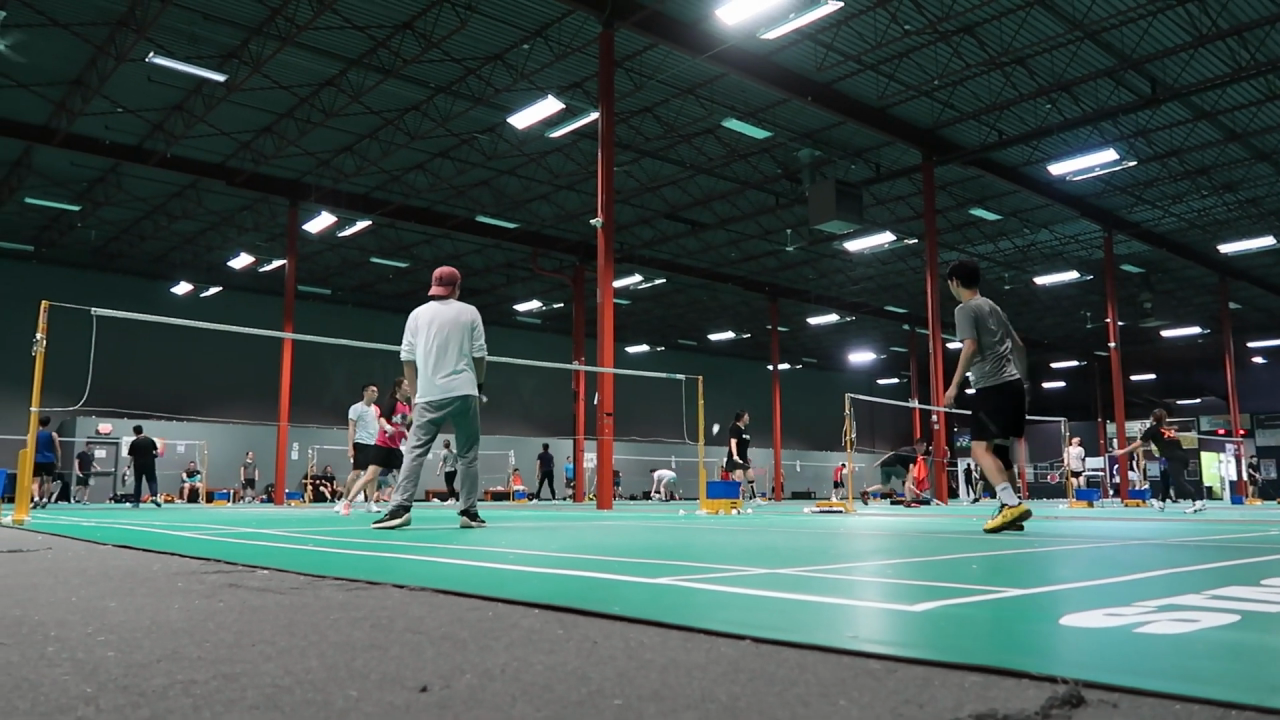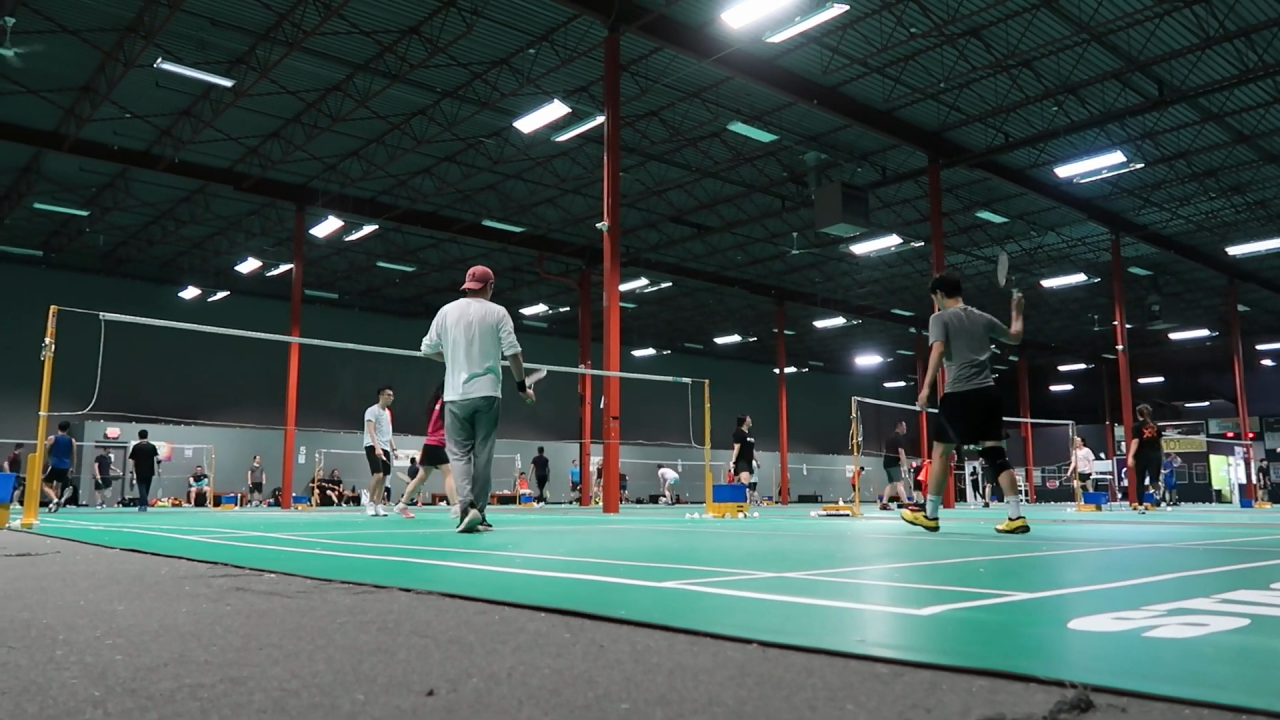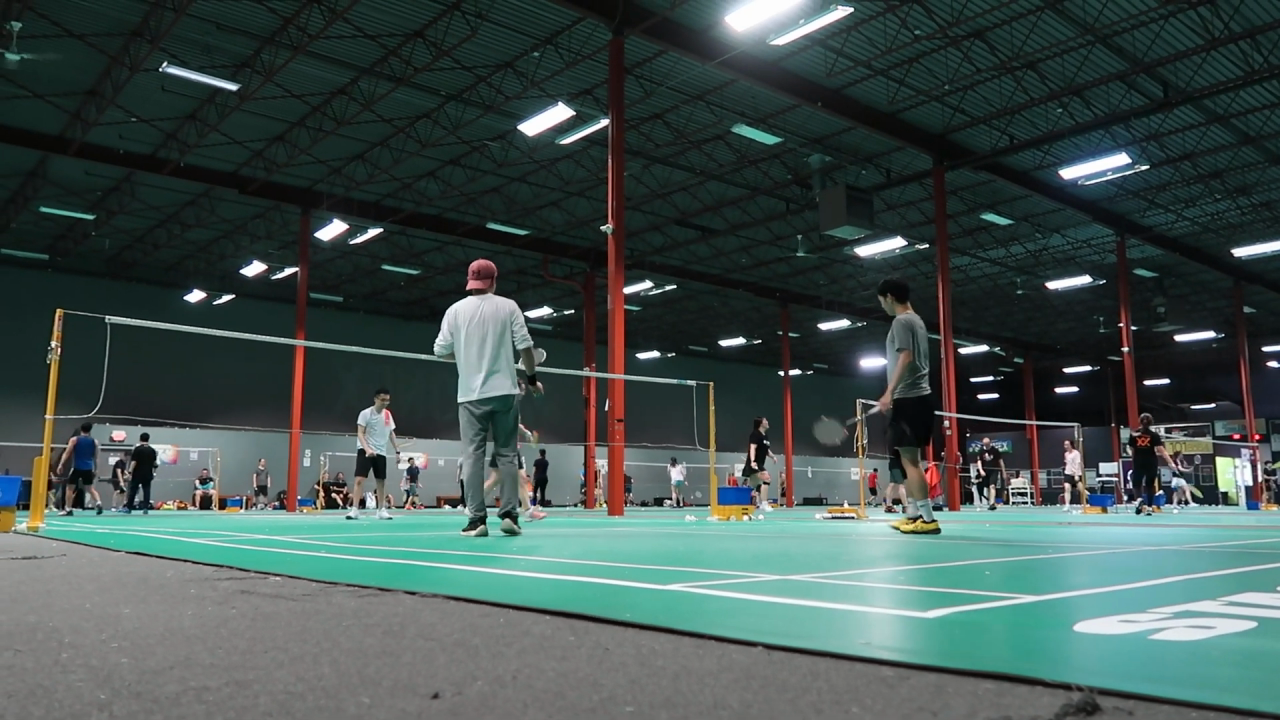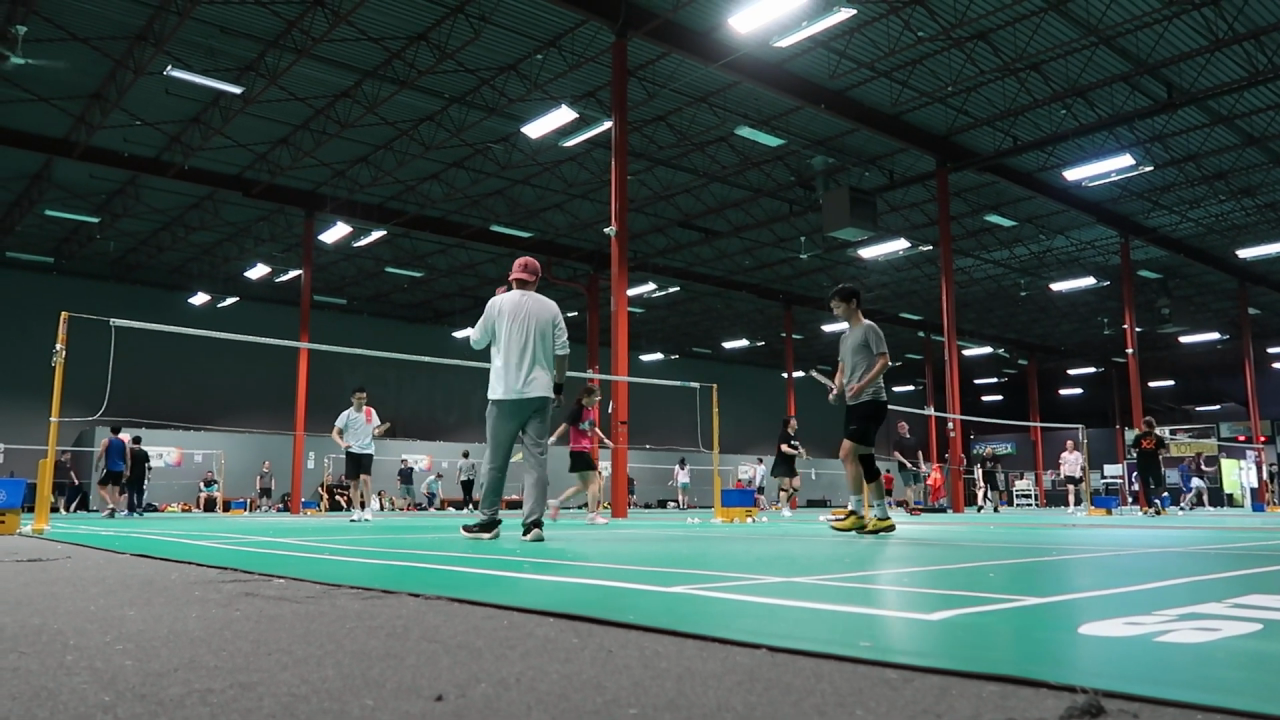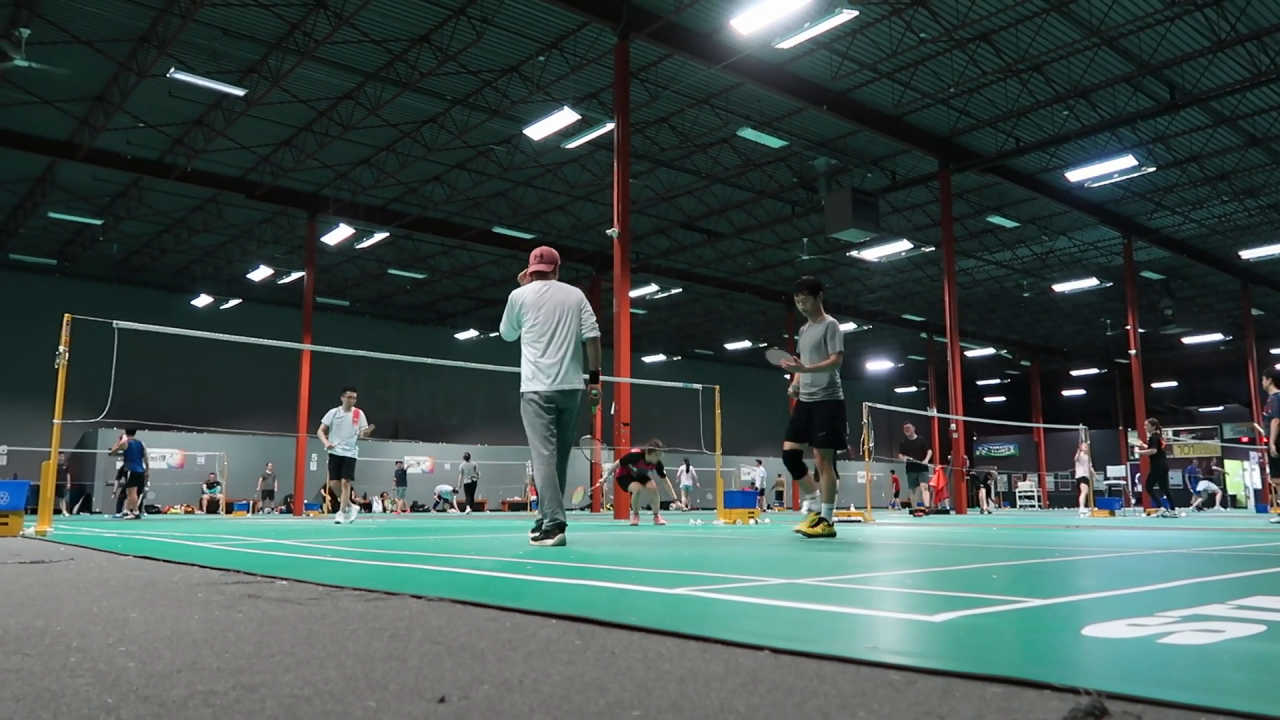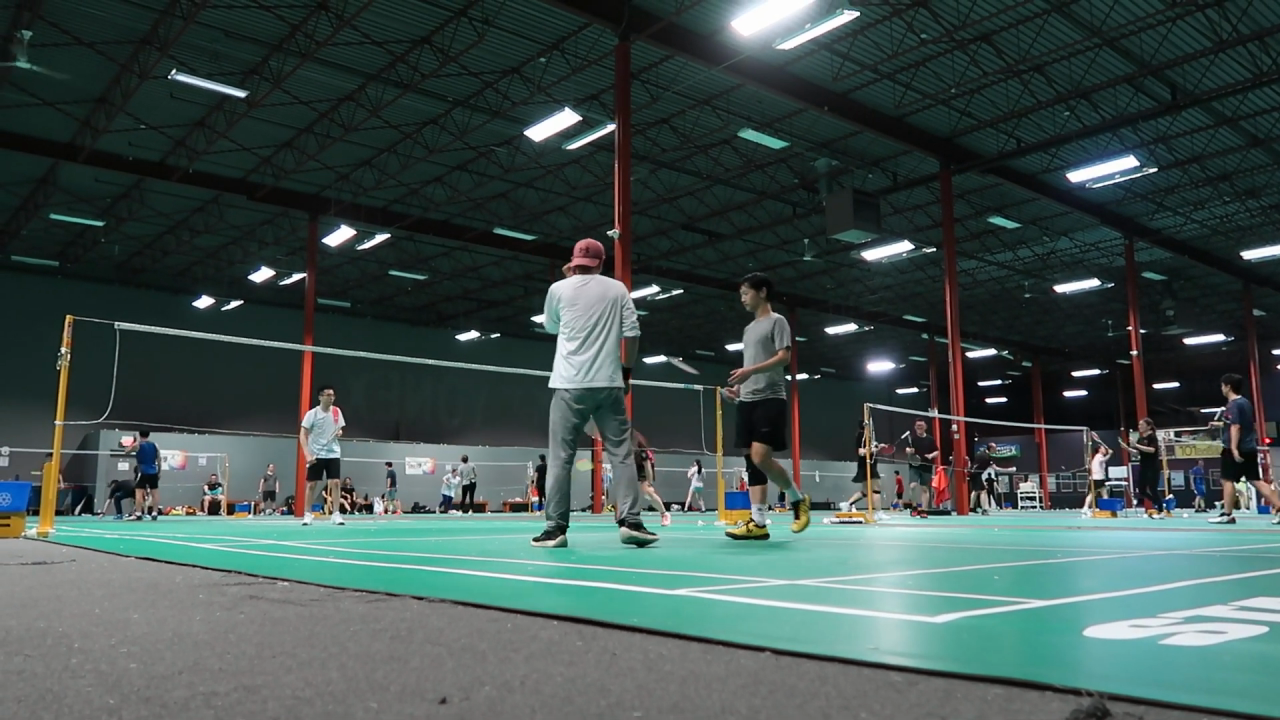
dt=0.5s
person 1, frame 1
left shoulder: (417, 314)
right shoulder: (469, 312)
left elbow: (407, 358)
right elbow: (479, 355)
left wrist: (415, 393)
right wrist: (478, 386)
left hip: (430, 395)
right hip: (464, 393)
left knee: (415, 451)
right knee: (468, 454)
left ankle: (400, 508)
right ankle: (469, 511)
person 1, frame 2
left shoulder: (447, 311)
right shoulder: (498, 312)
left elbow: (427, 349)
right elbow: (512, 352)
right wrist: (522, 386)
left hip: (456, 394)
right hip: (487, 393)
left knee: (459, 453)
right knee: (483, 454)
left ankle: (467, 506)
right ankle: (478, 512)
person 1, frame 3
left shoulder: (455, 310)
right shoulder: (508, 306)
left elbow: (440, 350)
right elbow: (524, 345)
right wrist: (532, 378)
left hip: (471, 394)
right hip: (505, 392)
left knee: (474, 456)
right knee: (507, 454)
left ankle: (477, 519)
right ankle: (509, 513)
person 1, frame 4
left shoulder: (498, 303)
right shoulder: (551, 307)
left elbow: (476, 342)
right elbow: (562, 351)
right wrist: (558, 387)
left hip: (506, 393)
right hip: (540, 393)
left knee: (497, 458)
right knee: (536, 457)
left ankle: (488, 521)
right ankle: (533, 522)
person 1, frame 5
left shoulder: (520, 295)
right shoulder: (575, 295)
left elbow: (508, 334)
right elbow: (592, 336)
right wrist: (594, 377)
left hip: (537, 386)
right hip: (570, 387)
left knee: (544, 455)
right knee: (558, 457)
left ankle: (553, 524)
right ankle: (547, 521)
person 1, frame 6
left shoulder: (558, 289)
right shoulder: (617, 290)
right elbow: (631, 334)
right wrist: (626, 370)
left hip: (569, 385)
right hip: (607, 383)
left knee: (561, 456)
right knee: (620, 452)
left ankle: (555, 527)
right ankle: (630, 520)
person 2, frame 1
left shoulder: (964, 309)
right shoulder: (992, 307)
left elbow: (970, 348)
right elbow: (1018, 346)
left wrist: (954, 385)
right wrist: (1024, 378)
left hip: (992, 389)
right hip: (1013, 386)
left knee: (981, 450)
right knee: (999, 450)
left ankle: (1013, 504)
right ankle: (1010, 510)
person 2, frame 2
left shoulder: (940, 318)
right shoulder: (980, 317)
left elbow: (938, 351)
right elbow: (1014, 337)
left wrist: (925, 387)
right wrist: (1017, 312)
left hip: (959, 394)
right hip: (988, 392)
left knee: (941, 453)
right knee: (996, 454)
left ankle: (930, 514)
right ankle: (1016, 516)
person 2, frame 3
left shoulder: (901, 322)
right shoulder: (917, 321)
left elbow: (905, 359)
left wrist: (889, 393)
right wrist: (894, 393)
left hip: (908, 399)
right hip: (922, 397)
left knee: (909, 459)
right knee: (910, 457)
left ankle: (928, 519)
right ankle: (914, 514)
person 2, frame 4
left shoulder: (869, 329)
right shoulder: (845, 336)
left elbow: (884, 361)
right elbow: (841, 369)
left wrist: (864, 384)
right wrist: (836, 390)
left hip: (871, 401)
right hip: (854, 404)
left knee: (848, 453)
right knee: (865, 460)
left ankle: (856, 513)
right ankle: (882, 516)
person 2, frame 5
left shoulder: (830, 325)
right shoulder: (804, 330)
left elbow: (836, 360)
left wrist: (807, 369)
right wrist: (795, 383)
left hip: (828, 401)
right hip: (805, 401)
left knee: (823, 459)
right knee: (789, 452)
left ankle: (826, 520)
right ankle: (816, 508)
person 2, frame 6
left shoulder: (777, 322)
right shoulder: (749, 328)
left elbow: (784, 356)
left wrist: (749, 371)
right wrist: (737, 386)
left hip: (771, 399)
right hip: (748, 401)
left knee: (760, 457)
right knee: (752, 459)
left ankle: (798, 500)
right ankle: (757, 521)
